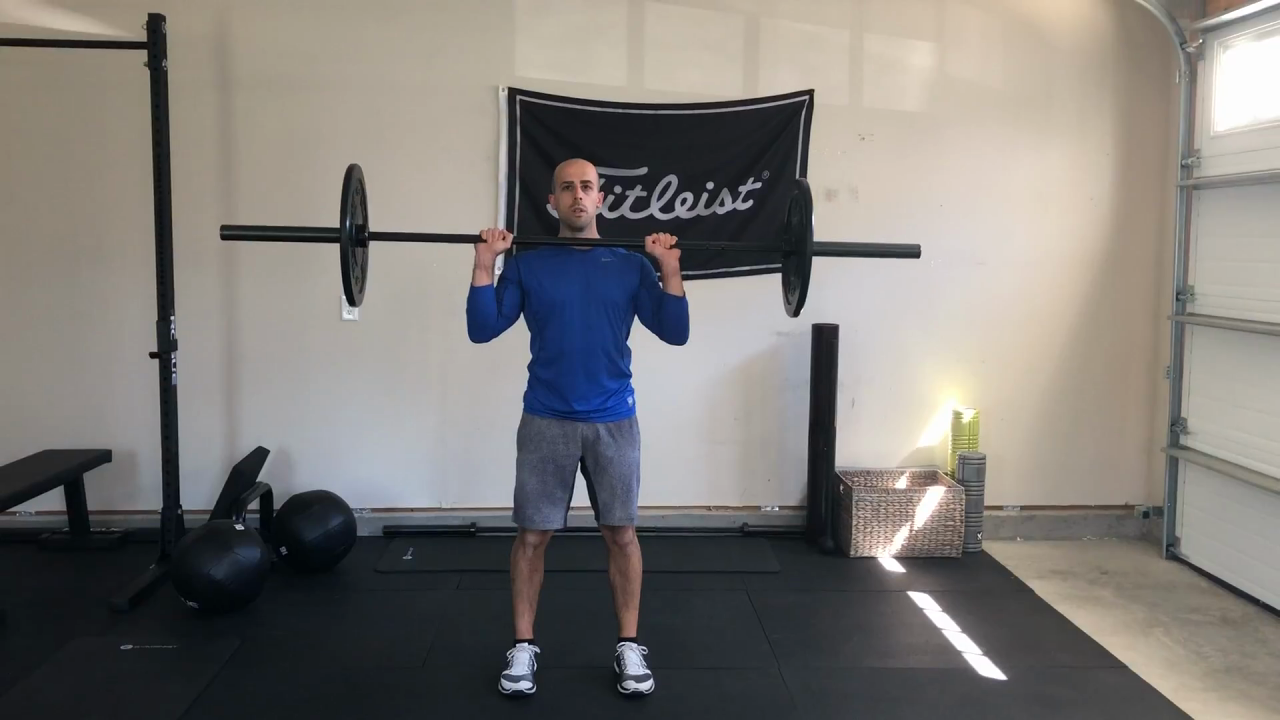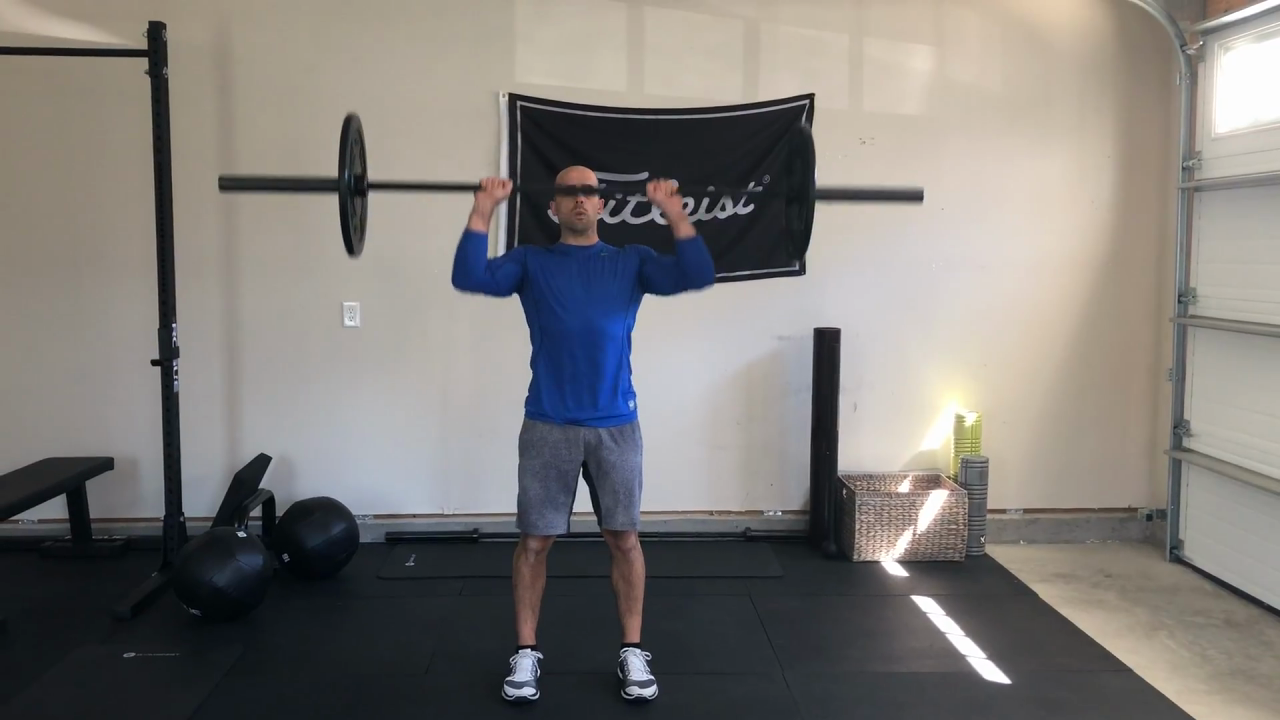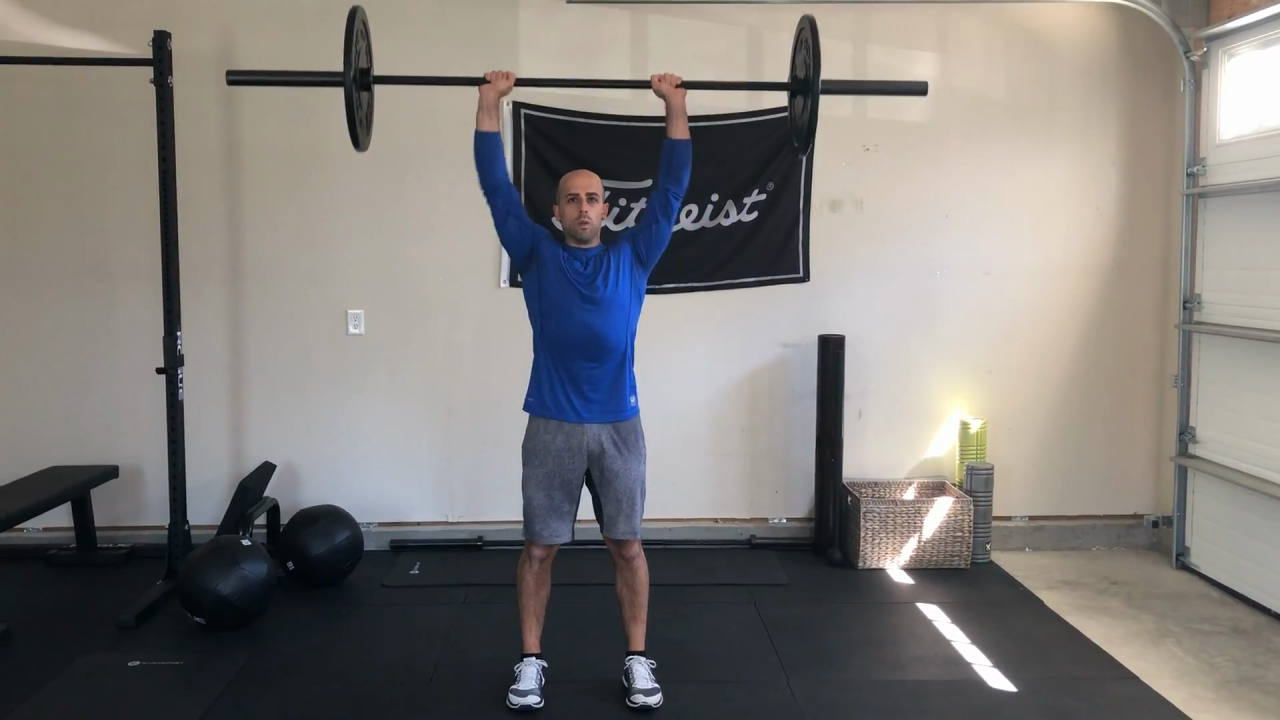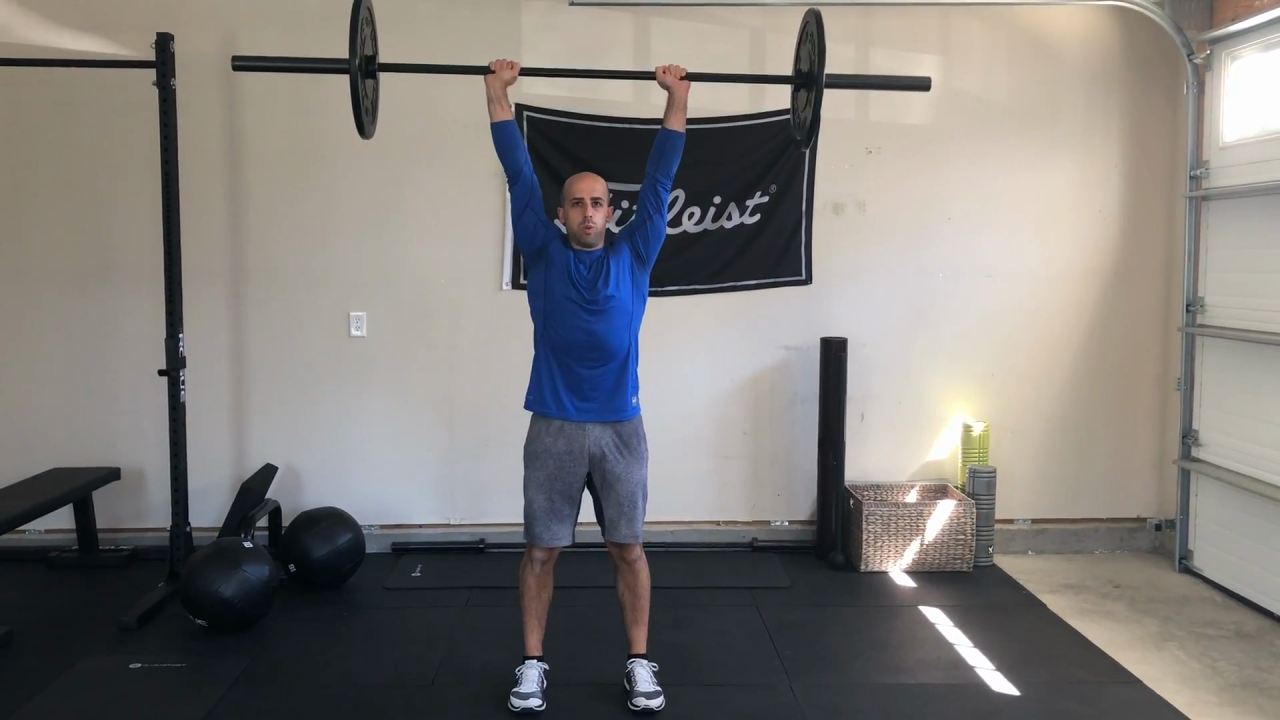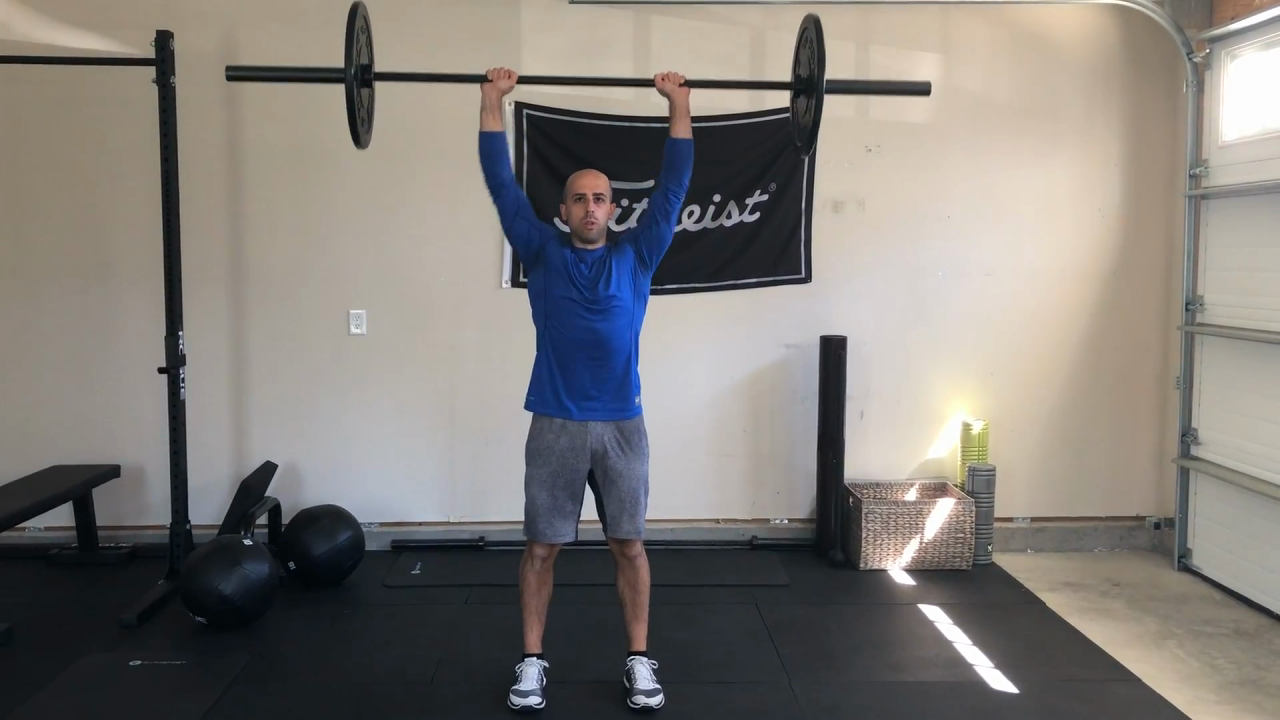
dt=0.5s
person 1, frame 1
left shoulder: (631, 266)
right shoulder: (527, 265)
left elbow: (676, 333)
right elbow: (481, 329)
left wrist: (670, 269)
right wrist: (484, 265)
left hip: (614, 421)
right hip: (545, 421)
left knee: (621, 534)
right knee: (532, 535)
left ankle: (628, 647)
right ankle: (522, 647)
person 1, frame 2
left shoulder: (631, 261)
right shoulder: (530, 261)
left elbow: (699, 275)
right elbow: (468, 276)
left wrist: (674, 212)
right wrist: (482, 211)
left hip: (615, 423)
right hip: (547, 425)
left knee: (623, 537)
right knee: (534, 540)
left ankle: (632, 652)
right ankle: (526, 653)
person 1, frame 3
left shoulder: (633, 255)
right shoulder: (535, 254)
left elbow: (672, 183)
right elbow: (496, 180)
left wrist: (675, 106)
right wrist: (489, 101)
left hip: (620, 427)
right hip: (551, 428)
left knee: (627, 546)
right knee: (538, 549)
left ankle: (638, 660)
right ankle: (530, 661)
person 1, frame 4
left shoulder: (634, 254)
right shoulder: (541, 252)
left elbow: (660, 175)
right elbow: (517, 171)
left wrist: (676, 96)
right wrist: (497, 91)
left hip: (620, 429)
right hip: (553, 430)
left knee: (628, 549)
right knee: (540, 551)
left ankle: (638, 663)
right ankle: (532, 663)
person 1, frame 5
left shoulder: (637, 256)
right shoulder: (542, 254)
left elbow: (676, 183)
right elbow: (499, 181)
left wrist: (678, 105)
right wrist: (492, 100)
left hip: (622, 426)
right hip: (555, 427)
left knee: (629, 546)
right knee: (540, 548)
left ankle: (639, 662)
right ankle: (531, 662)
